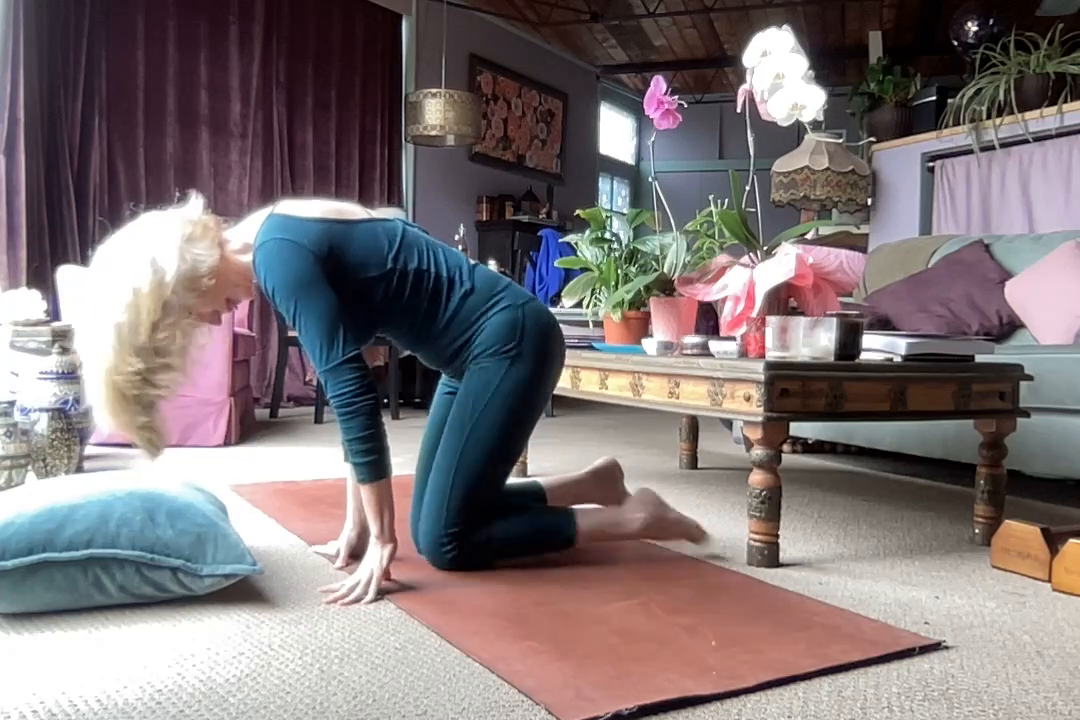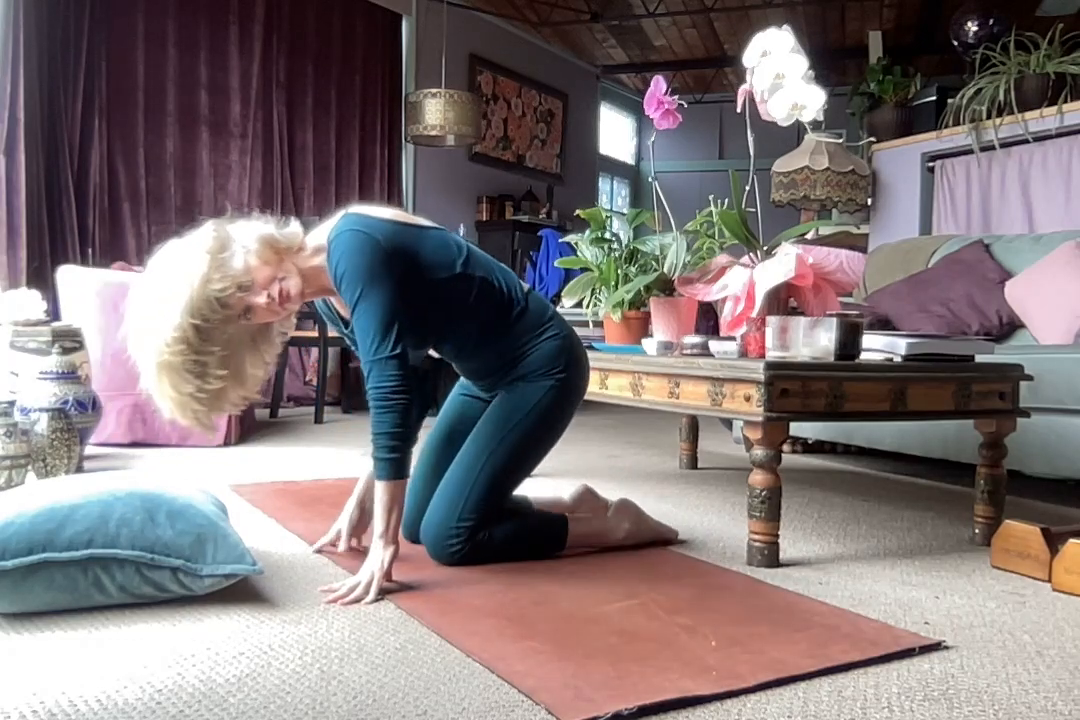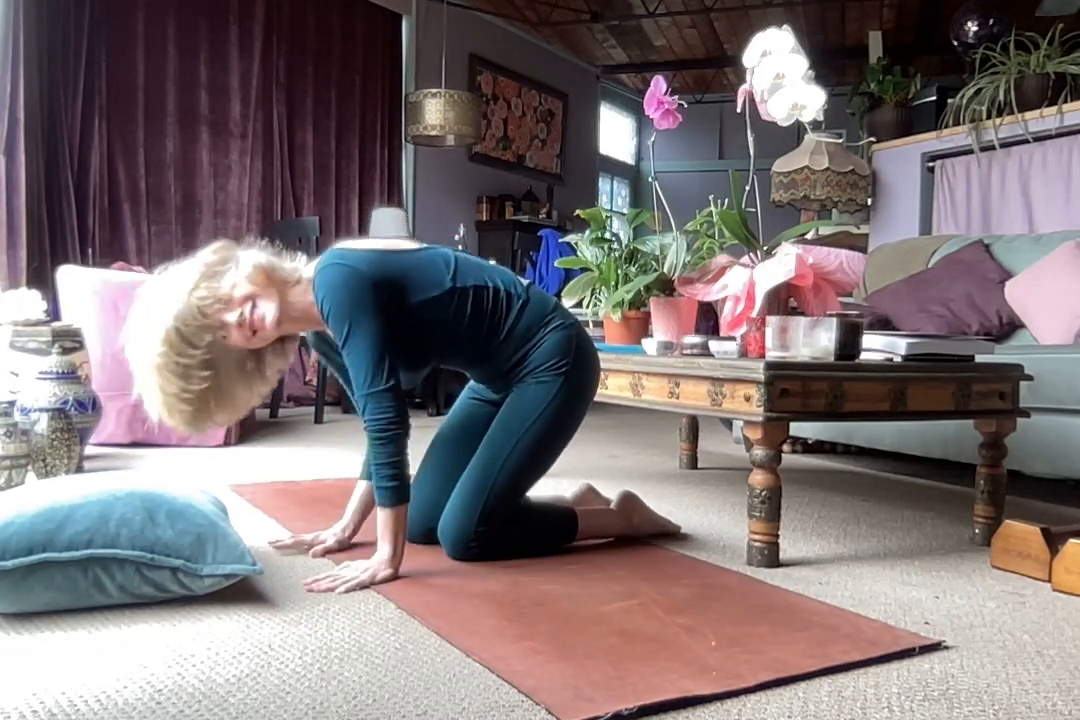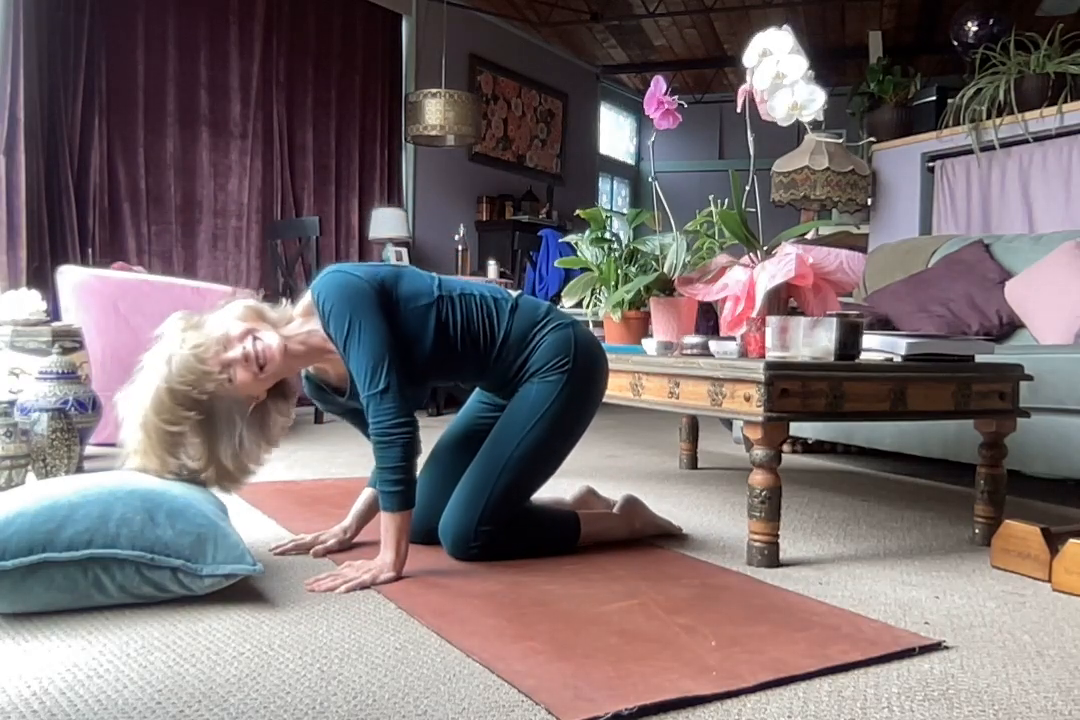
dt=1s
person 1, frame 1
left shoulder: (280, 254)
right shoulder: (284, 248)
left elbow: (350, 391)
right elbow: (353, 393)
left wrist: (380, 540)
right wrist: (359, 520)
left hip: (510, 343)
right hip: (475, 355)
left knee: (443, 540)
right knee: (448, 513)
left ankle: (637, 516)
right ankle: (592, 483)
person 1, frame 2
left shoulder: (352, 247)
right shoulder: (328, 301)
left elbow: (391, 392)
right elbow: (397, 399)
left wrist: (382, 545)
right wrist: (360, 507)
left hip: (541, 364)
right hip: (487, 376)
left knee: (449, 537)
right knee: (419, 522)
left ankle: (616, 524)
right ankle: (575, 505)
person 1, frame 3
left shoulder: (336, 279)
right shoulder: (321, 338)
left elbow: (384, 420)
right elbow: (382, 426)
left wrist: (386, 558)
right wrist: (347, 526)
left hip: (550, 359)
right hip: (500, 374)
left knee: (464, 535)
right knee: (421, 522)
left ankle: (622, 517)
right ankle: (577, 501)
person 1, frame 4
left shoulder: (337, 294)
right shoulder: (320, 381)
left elbow: (394, 422)
right elbow: (394, 442)
left wrist: (389, 560)
right wrist: (348, 527)
left hip: (556, 359)
right hip: (508, 381)
left knee: (467, 535)
right knee: (425, 521)
left ankle: (625, 521)
right ankle: (578, 505)
